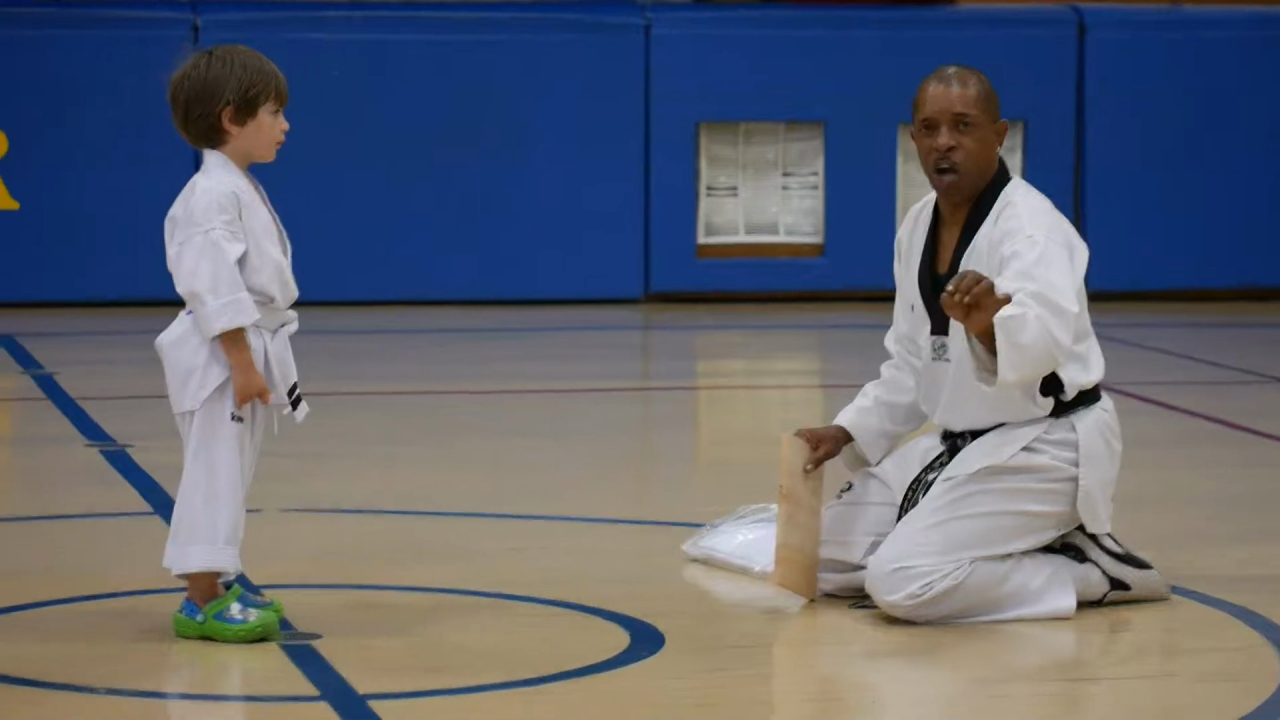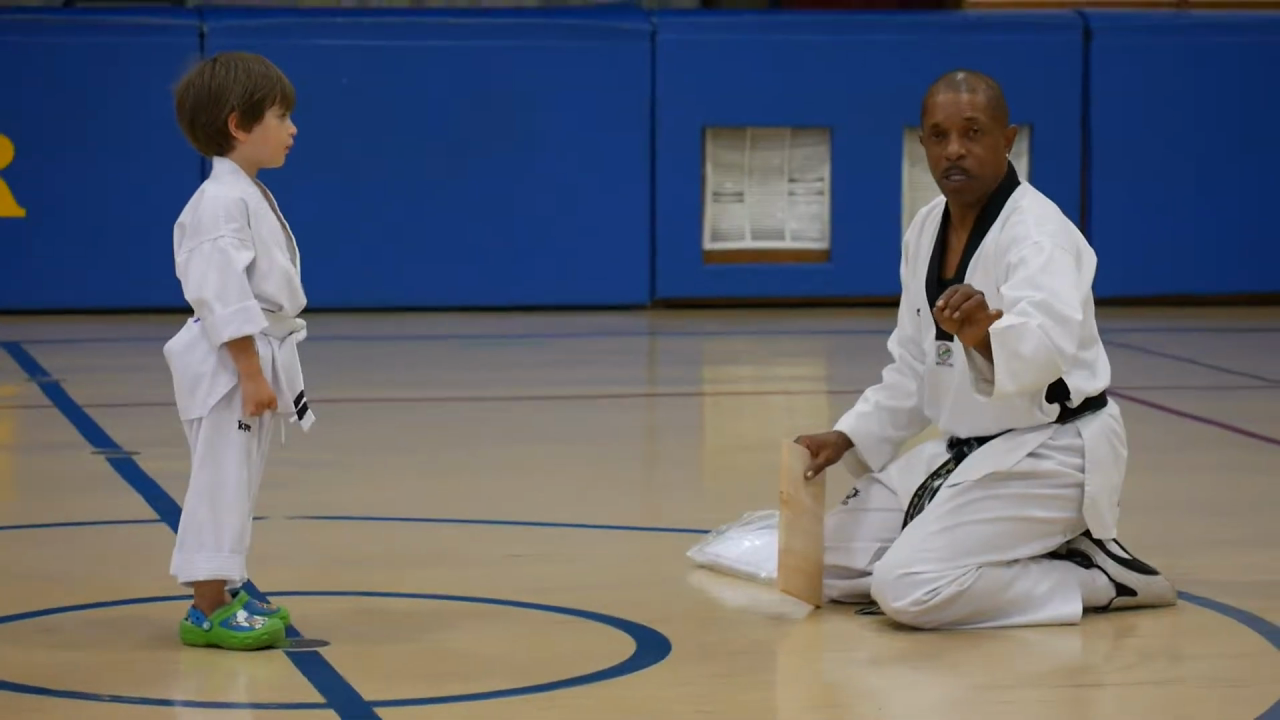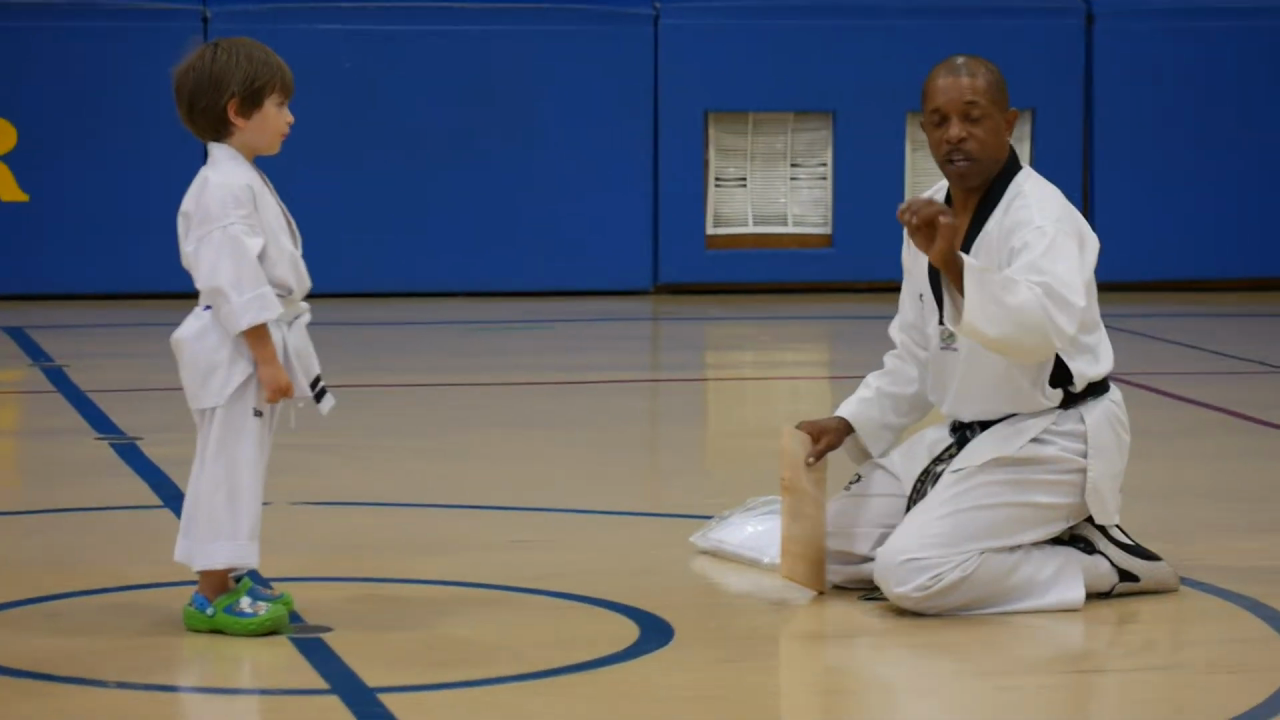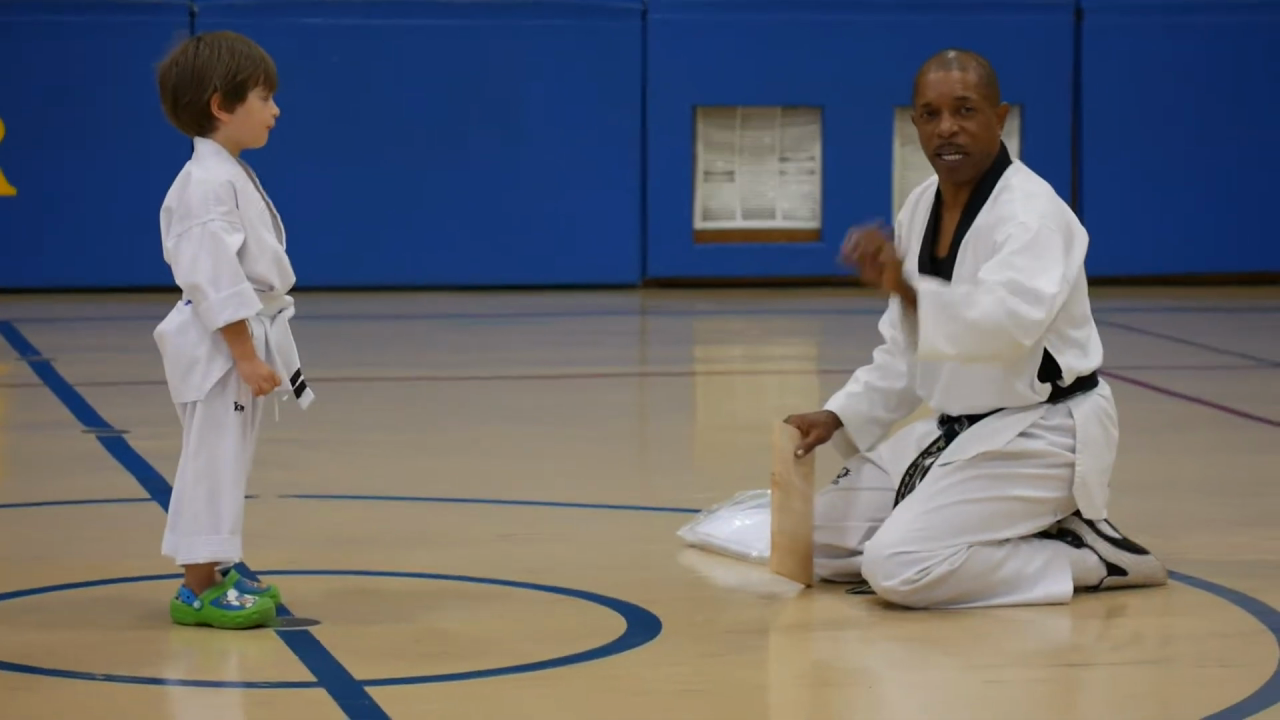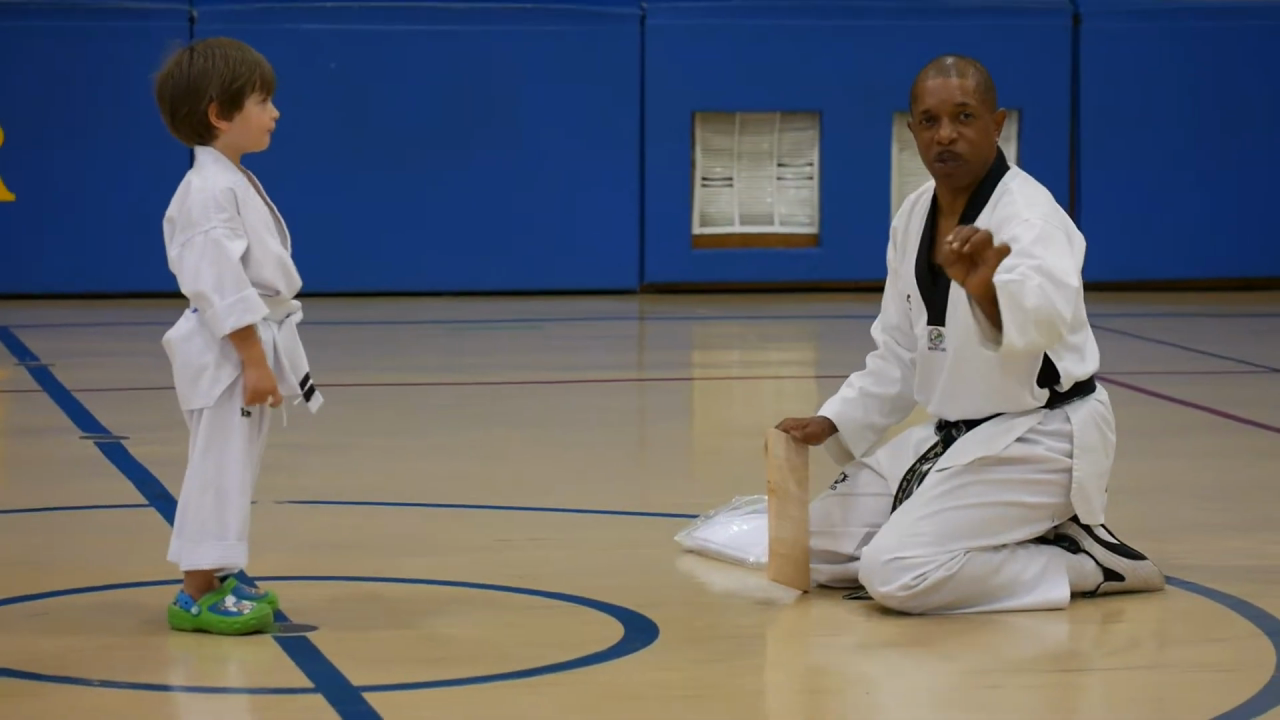
dt=0.5s
person 1, frame 1
left shoulder: (240, 189)
right shoulder: (213, 194)
right elbow: (214, 289)
right wrist: (242, 364)
left hip: (246, 354)
right hip: (221, 357)
left knee: (231, 471)
right knee: (214, 472)
left ankle: (220, 583)
right ankle: (202, 601)
person 1, frame 2
left shoulder: (250, 196)
right shoulder: (222, 201)
right elbow: (223, 297)
right wrist: (252, 373)
left hip: (254, 362)
right hip: (229, 363)
left knee: (239, 480)
right knee: (221, 481)
left ankle: (226, 591)
right ankle: (208, 609)
person 1, frame 3
left shoulder: (243, 180)
right shoulder: (225, 186)
right elbow: (234, 283)
left wrist: (272, 355)
right wrist: (266, 359)
left hip: (254, 349)
right hip: (237, 350)
left knee: (240, 466)
right knee: (228, 465)
left ankle: (230, 579)
right ankle: (211, 595)
person 1, frame 4
left shoulder: (230, 175)
right shoulder: (208, 182)
right elbow: (214, 280)
right wrist: (247, 355)
left hip: (243, 343)
right hip: (221, 345)
left knee: (228, 461)
right knee: (212, 462)
left ankle: (218, 571)
right ankle: (198, 589)
person 1, frame 5
left shoulder: (236, 182)
right shoulder: (210, 191)
right elbow: (220, 288)
right wrist: (253, 361)
left hip: (250, 348)
right hip: (227, 352)
left knee: (234, 466)
right knee: (218, 467)
left ankle: (219, 576)
right ankle: (196, 594)
person 2, frame 1
left shoulder: (1029, 225)
right shoulder: (919, 224)
left elbow: (1043, 337)
right elbow: (908, 363)
left wrist: (989, 322)
right wrist: (848, 431)
left hip: (1039, 446)
right hip: (957, 442)
left knee: (899, 584)
right knee: (830, 560)
left ankle: (1085, 569)
right ankle: (1015, 543)
person 2, frame 2
left shoulder: (1038, 232)
right shoulder: (926, 228)
left elbow: (1044, 347)
right elbow: (913, 367)
left wrist: (984, 334)
right wrist: (848, 436)
left hip: (1048, 453)
right hip: (963, 449)
left knee: (909, 591)
right knee: (833, 565)
left ankle: (1096, 576)
right ankle: (1036, 556)
person 2, frame 3
left shoulder: (1042, 215)
right shoulder: (934, 212)
left elbow: (1044, 325)
right elbow: (916, 353)
left wrist: (954, 267)
right wrist: (850, 422)
left hip: (1051, 439)
right hip: (967, 434)
left knee: (909, 577)
right knee: (838, 551)
left ankle: (1099, 562)
right ankle: (1043, 543)
person 2, frame 4
left shoulder: (1029, 207)
right shoulder: (921, 208)
left elbow: (1008, 323)
right elbow: (909, 347)
left wrist: (908, 292)
right wrist: (842, 417)
left hip: (1043, 433)
right hip: (964, 428)
left knee: (904, 570)
right knee: (824, 545)
left ankle: (1090, 556)
right ankle: (1042, 536)
person 2, frame 5
left shoulder: (1028, 214)
right shoulder: (914, 216)
left elbow: (1046, 313)
right elbow: (899, 352)
left wrist: (983, 289)
right wrist: (832, 422)
left hip: (1038, 438)
right hip: (952, 433)
left knee: (895, 575)
right knee: (820, 550)
left ankle: (1086, 562)
right ankle: (1025, 543)
